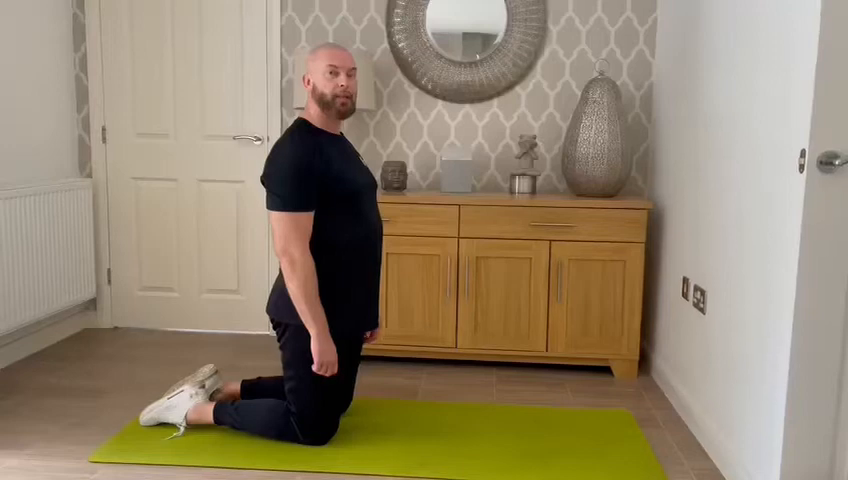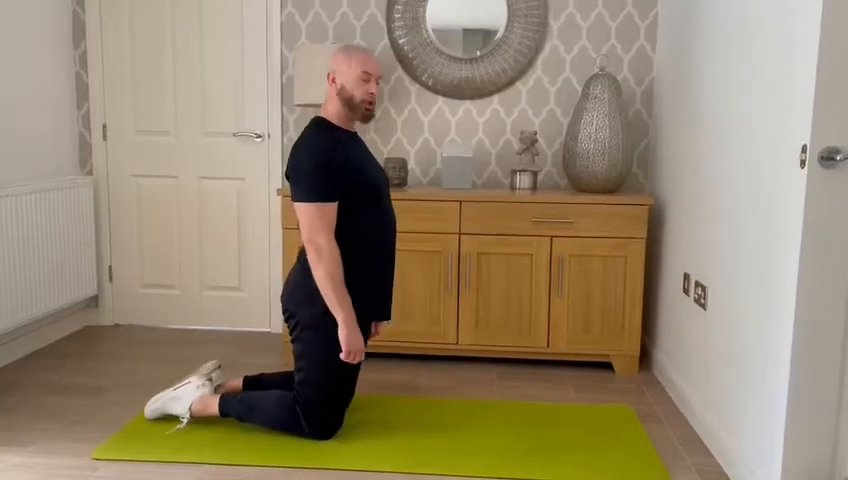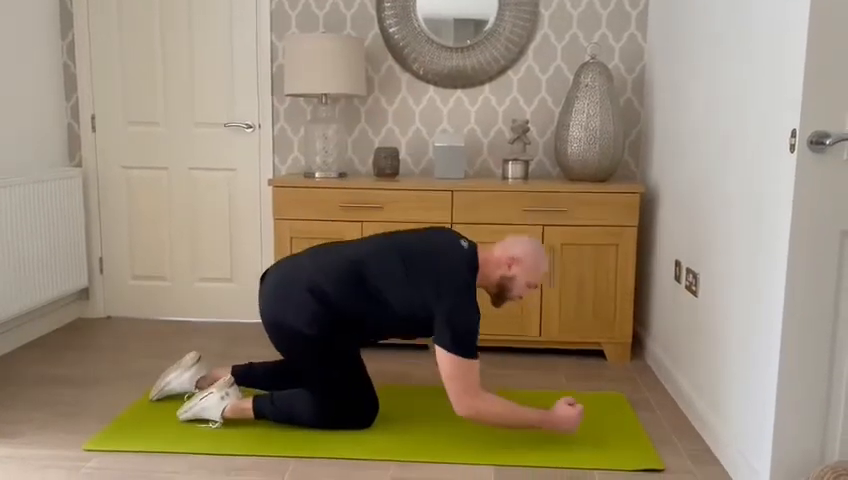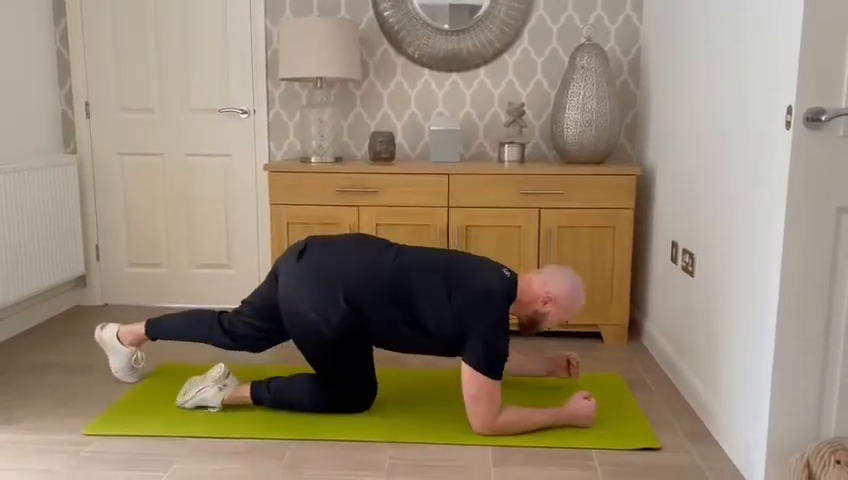
dt=1s
person 1, frame 1
left shoulder: (340, 144)
right shoulder: (295, 153)
right elbow: (292, 252)
left wrist: (363, 312)
right wrist: (319, 334)
left hip: (344, 310)
right hip: (312, 315)
left knee: (333, 402)
right knee: (313, 426)
left ankle: (222, 389)
right ankle: (196, 408)
person 1, frame 2
left shoulder: (349, 141)
right shoulder: (318, 148)
right elbow: (319, 242)
left wrist: (366, 310)
right wrist: (346, 321)
left hip: (350, 301)
right hip: (325, 306)
left knee: (333, 394)
right knee: (318, 419)
left ankle: (225, 384)
right ankle: (201, 400)
person 1, frame 3
left shoulder: (455, 248)
right shoulder: (457, 293)
right elbow: (466, 403)
left wrist: (474, 383)
right wrist: (549, 420)
left hip: (287, 286)
right hip: (300, 309)
left knee: (320, 377)
right knee: (355, 409)
left ankle: (207, 376)
right ankle: (230, 405)
person 1, frame 4
left shoulder: (493, 278)
right shoulder: (492, 313)
left elbow: (482, 359)
right elbow: (485, 420)
left wrist: (548, 367)
right wrist: (566, 414)
left hip: (310, 260)
right hip: (323, 299)
left knee: (240, 330)
right knee: (353, 395)
left ankle: (124, 335)
right ankle: (233, 392)
